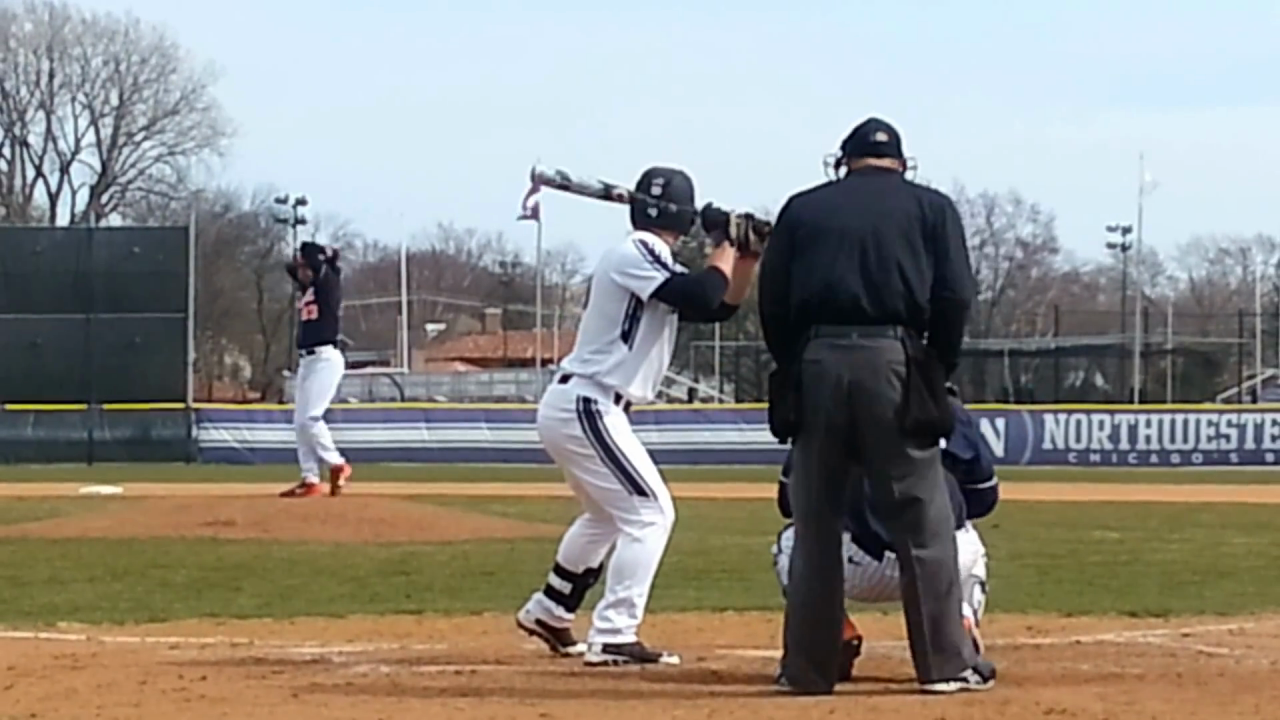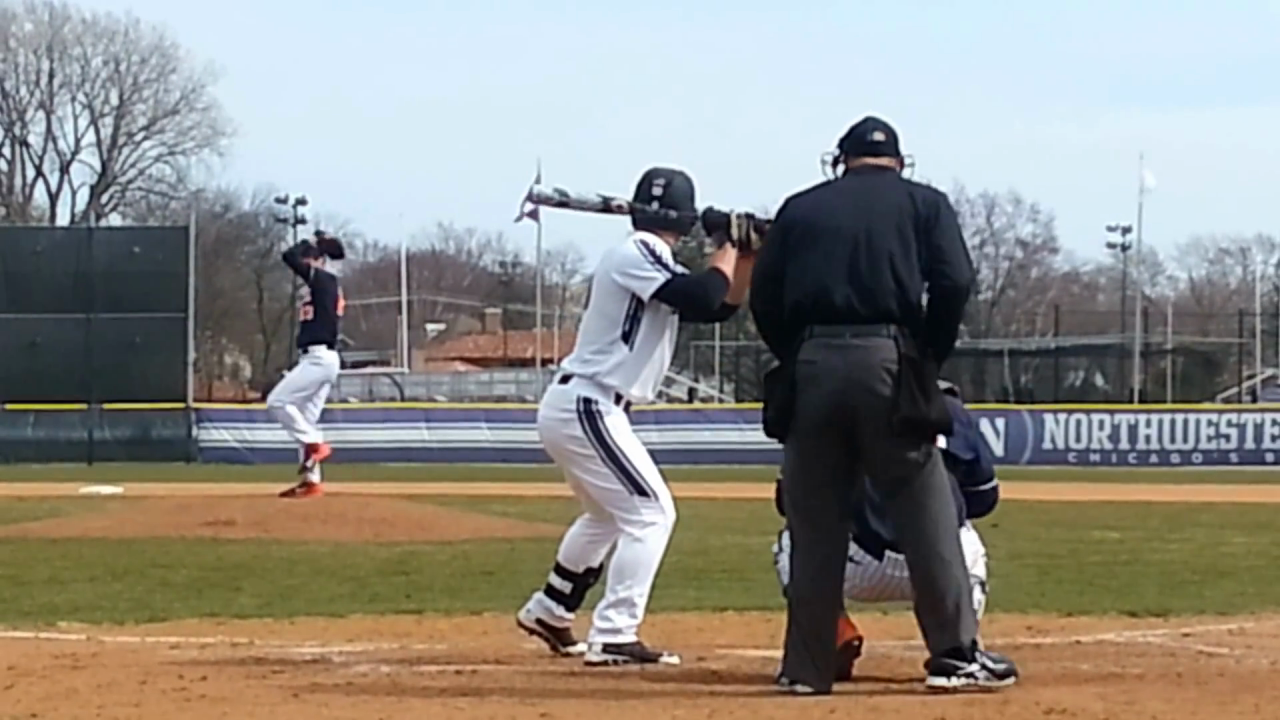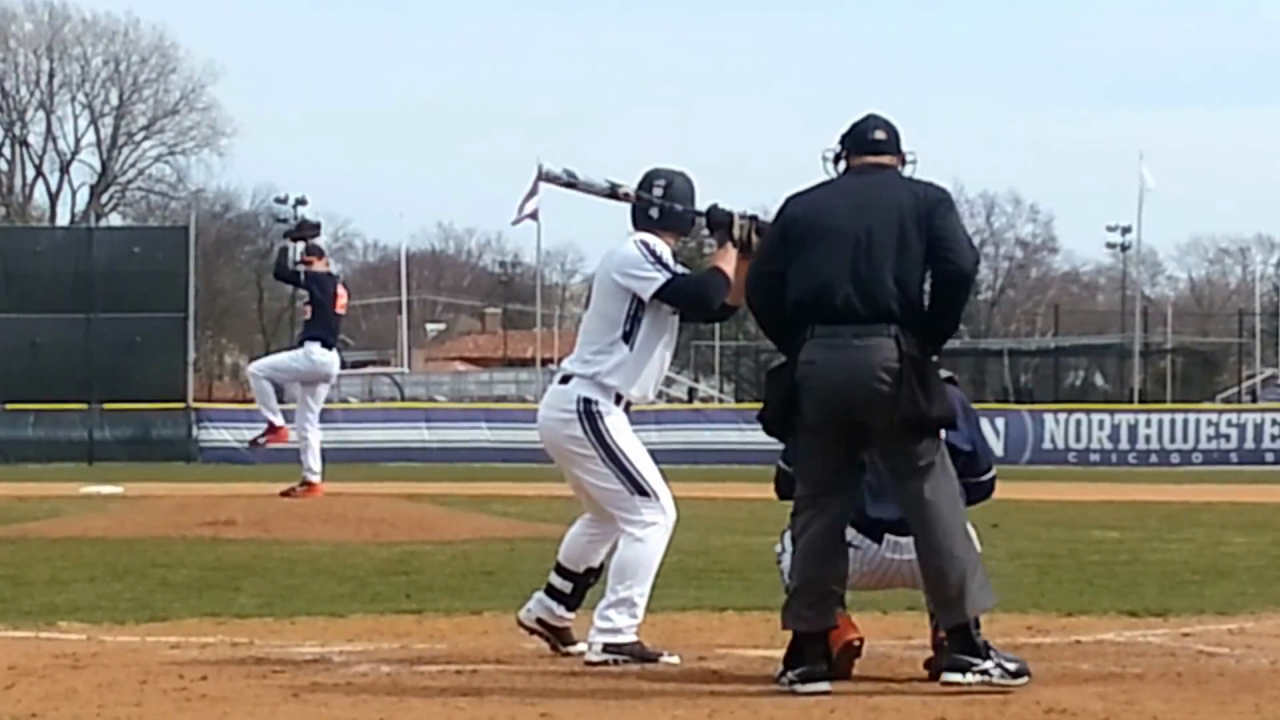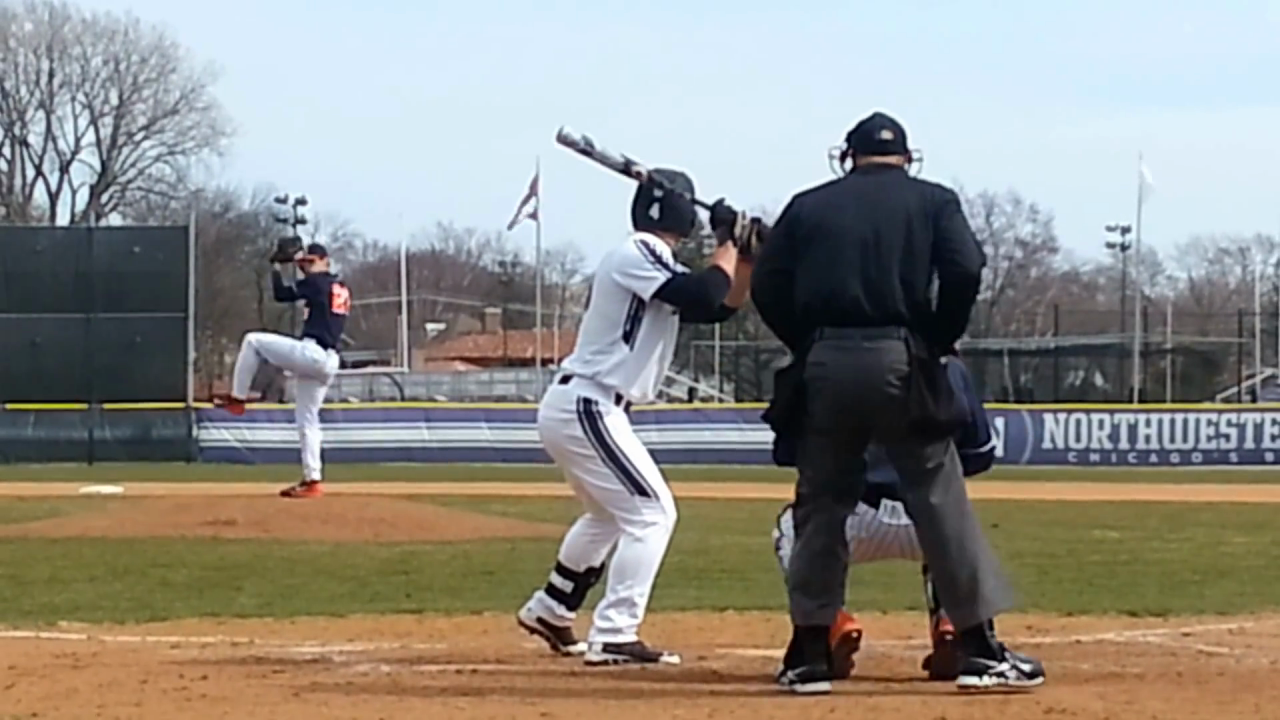
dt=0.1s
person 1, frame 1
left shoulder: (803, 207)
right shoulder: (931, 205)
left elbow: (772, 301)
right elbow: (954, 295)
left wrist: (792, 366)
right wrist: (938, 371)
left hip: (819, 360)
right hip: (892, 359)
left knee: (816, 519)
right knee: (920, 516)
left ankle: (809, 665)
right ankle: (946, 660)
person 1, frame 2
left shoulder: (800, 206)
right shoulder: (924, 201)
left elbow: (763, 295)
right elbow: (955, 280)
right wrist: (930, 351)
left hip: (814, 360)
right hip: (886, 358)
left knee: (813, 517)
right knee: (925, 508)
left ankle: (809, 660)
right ankle: (953, 648)
person 1, frame 3
left shoulder: (801, 205)
right shoulder: (926, 198)
left elbow: (761, 291)
right elbow: (959, 268)
right wrist: (928, 340)
left hip: (817, 360)
right hip: (889, 358)
left knee: (818, 509)
right knee: (932, 499)
left ankle: (809, 653)
right ankle: (965, 643)
person 1, frame 4
left shoulder: (808, 206)
right shoulder: (933, 200)
left elbow: (767, 287)
right elbow: (965, 272)
right wrist: (938, 342)
left hip: (824, 362)
right hip: (898, 359)
left knee: (819, 511)
right knee: (940, 502)
left ankle: (810, 655)
right ankle: (979, 648)
person 2, frame 1
left shoulder: (653, 265)
right shoulder: (636, 253)
left elbow: (719, 307)
right elbow: (701, 294)
left wrist: (746, 256)
right wrist: (725, 243)
left hip: (573, 406)
right hip: (585, 407)
left knee: (608, 514)
right knee: (650, 512)
left ankle: (548, 612)
right ankle: (612, 638)
person 2, frame 2
left shoulder: (654, 264)
right shoulder: (637, 253)
left elbow: (719, 307)
right elbow: (702, 296)
left wrist: (746, 257)
right wrist: (726, 245)
left hip: (573, 407)
right hip: (586, 408)
left knee: (609, 513)
right knee: (651, 512)
left ankle: (548, 611)
right ankle: (611, 638)
person 2, frame 3
left shoulder: (654, 264)
right shoulder: (637, 254)
left elbow: (719, 307)
right elbow: (704, 296)
left wrist: (745, 256)
right wrist: (727, 244)
left hip: (574, 407)
right hip: (586, 407)
left knee: (608, 514)
right knee: (651, 513)
left ankle: (548, 611)
right ankle: (611, 638)
person 2, frame 4
left shoulder: (657, 266)
right shoulder: (637, 253)
left elbow: (719, 308)
right elbow: (702, 294)
left wrist: (746, 259)
right wrist: (728, 240)
left hip: (573, 407)
right hip: (586, 408)
left knee: (611, 513)
right knee: (652, 512)
left ankle: (549, 612)
right ankle: (612, 638)
person 3, frame 1
right shoulder: (949, 408)
left elbow: (791, 500)
right elbow: (984, 497)
left hip: (863, 562)
left knee: (790, 544)
right knee: (969, 544)
person 3, frame 2
right shoulder: (949, 407)
right elbow: (984, 498)
left hip: (862, 564)
left knee: (791, 544)
right knee: (967, 545)
left ankle: (833, 635)
person 3, frame 3
right shoulder: (950, 396)
left elbow: (786, 483)
right elbow: (982, 486)
left hip: (863, 550)
left knee: (795, 544)
left ankle: (832, 635)
person 3, frame 4
right shoulder: (949, 368)
right elbow: (981, 457)
left hip: (857, 515)
left knee: (792, 530)
left ankle: (831, 628)
right ankle: (953, 630)
person 4, frame 1
left shoulder: (328, 282)
right shoulder: (309, 286)
left elbow: (314, 259)
right elbow: (291, 266)
left wrist: (323, 254)
right wrist: (323, 256)
left hip: (325, 359)
right hip: (308, 361)
left knee: (308, 419)
right knee: (301, 424)
left ankle: (337, 465)
right ankle: (310, 480)
person 4, frame 2
left shoulder: (322, 280)
right shoulder: (326, 284)
left elbow: (290, 257)
left wrist: (312, 246)
left hip: (319, 358)
right hip: (317, 359)
left knee: (277, 402)
right knee: (305, 419)
left ankle: (314, 444)
right ankle: (310, 481)
person 4, frame 3
left shoulder: (320, 279)
right shoulder: (339, 286)
left elbow: (280, 273)
left wrist: (288, 242)
left hip: (314, 355)
right hip: (325, 359)
left knee: (256, 370)
right knee: (307, 420)
left ankle: (276, 426)
right ankle: (311, 480)
person 4, frame 4
left shoulder: (316, 282)
right shoulder: (342, 288)
left elbow: (280, 294)
left wrist: (277, 269)
right wrist: (302, 269)
left hip: (311, 353)
right hip: (328, 361)
left knee: (253, 341)
right knee: (308, 420)
left ankle: (238, 398)
right ankle: (312, 480)
